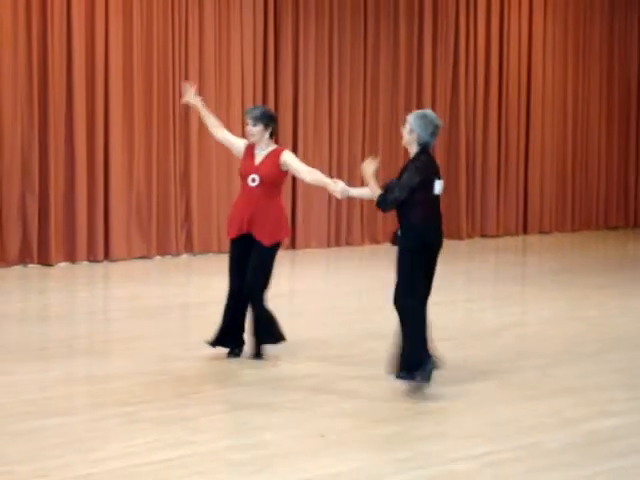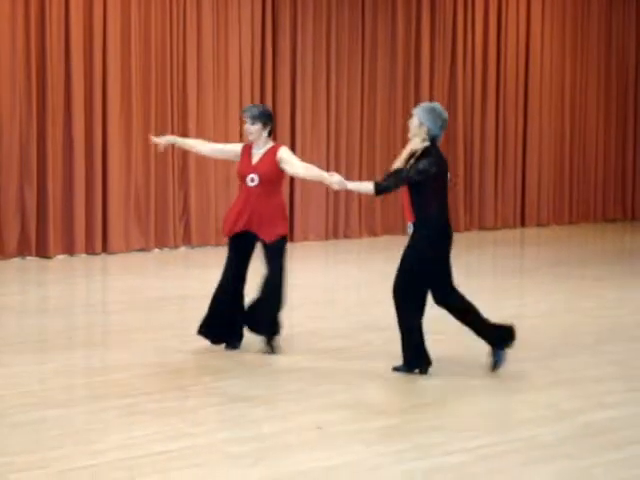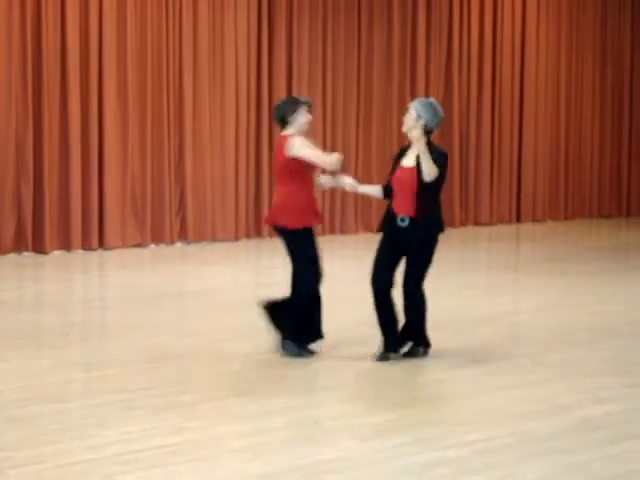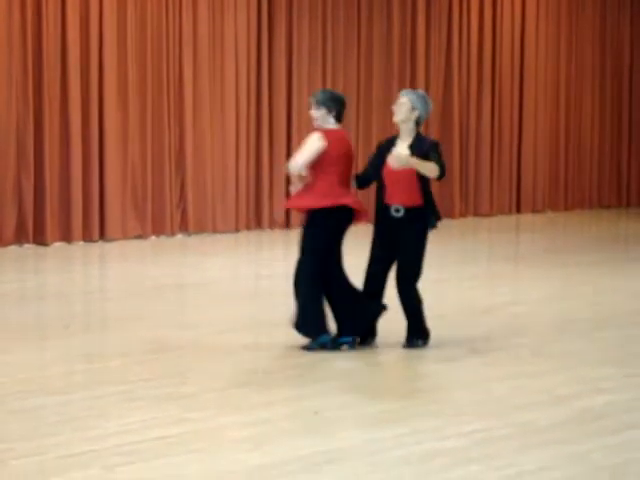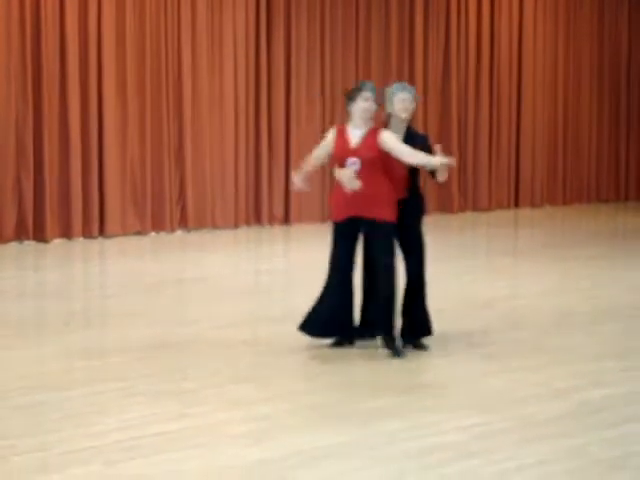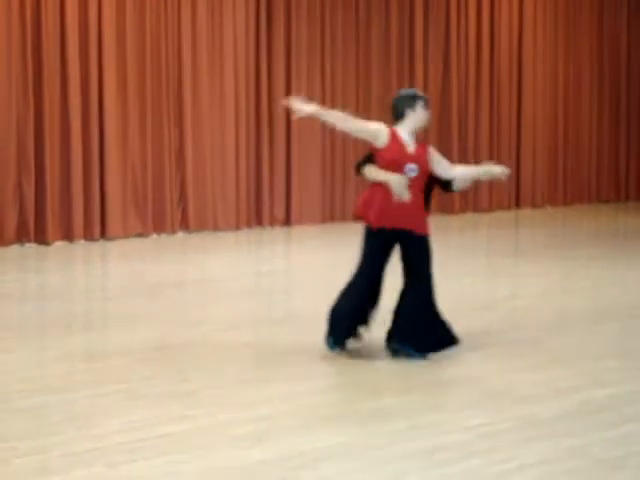
dt=0.3s
person 1, frame 1
left shoulder: (282, 156)
right shoulder: (245, 148)
left elbow: (307, 173)
right elbow: (217, 129)
left wrist: (330, 183)
right wrist: (197, 104)
left hip: (269, 227)
right hip: (241, 224)
left knee: (254, 284)
right knee: (237, 284)
left ankle: (263, 336)
right ankle: (234, 340)
person 1, frame 2
left shoulder: (280, 153)
right shoulder: (240, 151)
left elbow: (300, 168)
right elbow: (204, 147)
left wrist: (326, 177)
right wrist: (174, 140)
left hip: (272, 224)
right hip: (242, 222)
left knee: (275, 279)
right knee: (232, 278)
left ankle: (266, 329)
right ankle: (230, 333)
person 1, frame 3
left shoulder: (289, 143)
right shoulder: (293, 142)
left elbow: (311, 176)
right elbow: (329, 163)
left wrist: (327, 180)
right wrist: (336, 158)
left hip: (287, 214)
right hip: (294, 215)
left knee: (305, 274)
right knee: (309, 274)
left ankle: (296, 336)
person 1, frame 4
left shoulder: (319, 137)
right shoulder: (343, 139)
left elbow: (295, 167)
left wrist: (300, 181)
right wrist: (309, 180)
left hip: (322, 206)
right hip: (342, 205)
left knee: (309, 270)
right knee: (330, 269)
left ankle: (320, 332)
right ankle: (348, 329)
person 1, frame 5
left shoulder: (382, 136)
right shoulder: (336, 134)
left elbow: (411, 155)
right elbow: (319, 155)
left wrist: (435, 160)
right wrist: (302, 174)
left hip: (378, 209)
right hip: (345, 209)
left knee: (383, 269)
right knee: (340, 267)
left ankle: (387, 333)
right ankle: (342, 330)
person 1, frame 6
left shoulder: (425, 150)
right shoulder: (382, 133)
left elbow: (451, 171)
right elbow: (349, 124)
left wrist: (486, 170)
right wrist: (315, 110)
left hip: (413, 221)
right hip: (382, 218)
left knee: (419, 280)
right knee: (368, 276)
left ankle: (403, 340)
right ankle: (339, 330)
person 2, frame 1
left shoulder: (417, 167)
right shoulder: (425, 163)
left elbow: (387, 203)
right elbow: (393, 193)
left wrist: (370, 177)
right wrist: (358, 192)
left hip: (416, 242)
right hip: (426, 240)
left knee: (408, 300)
right knee: (411, 299)
left ankle: (418, 360)
right ankle: (417, 362)
person 2, frame 2
left shoulder: (433, 160)
right shoulder: (421, 157)
left elbow: (394, 180)
right elbow: (383, 186)
left wrist: (407, 151)
right wrist: (347, 184)
left hip: (432, 235)
right hip: (424, 234)
left knee: (444, 292)
right knee: (406, 291)
left ankle: (497, 337)
right ankle: (416, 359)
person 2, frame 3
left shoulder: (436, 155)
right shoulder: (403, 153)
left elbow: (431, 179)
right elbow: (389, 189)
left wrist: (421, 148)
right wrist: (356, 186)
left hip: (421, 229)
right hip: (396, 226)
left knee: (412, 286)
right knee: (380, 281)
left ankle: (418, 341)
right ankle: (392, 339)
person 2, frame 4
left shoulder: (427, 146)
right shoulder: (385, 146)
left elbow: (437, 173)
right elbow: (364, 178)
left wrist: (411, 161)
left hip: (415, 219)
right hip: (387, 218)
left knee: (406, 279)
right knee: (375, 275)
left ankle: (418, 333)
right ankle: (366, 331)
person 2, frame 5
left shoulder: (419, 141)
left elbow: (439, 177)
right elbow: (339, 166)
left wrist: (442, 166)
right wrist: (343, 173)
left hip: (408, 212)
left knee: (415, 270)
right knee: (373, 267)
left ankle: (413, 331)
right ankle: (367, 327)
person 2, frame 6
left shoulder: (427, 154)
right shoulder: (386, 144)
left elbow: (450, 183)
right elbow: (365, 168)
left wrist: (475, 175)
right wrist: (389, 178)
left hip: (412, 221)
right hip: (385, 217)
left knee: (417, 279)
right knee: (372, 274)
